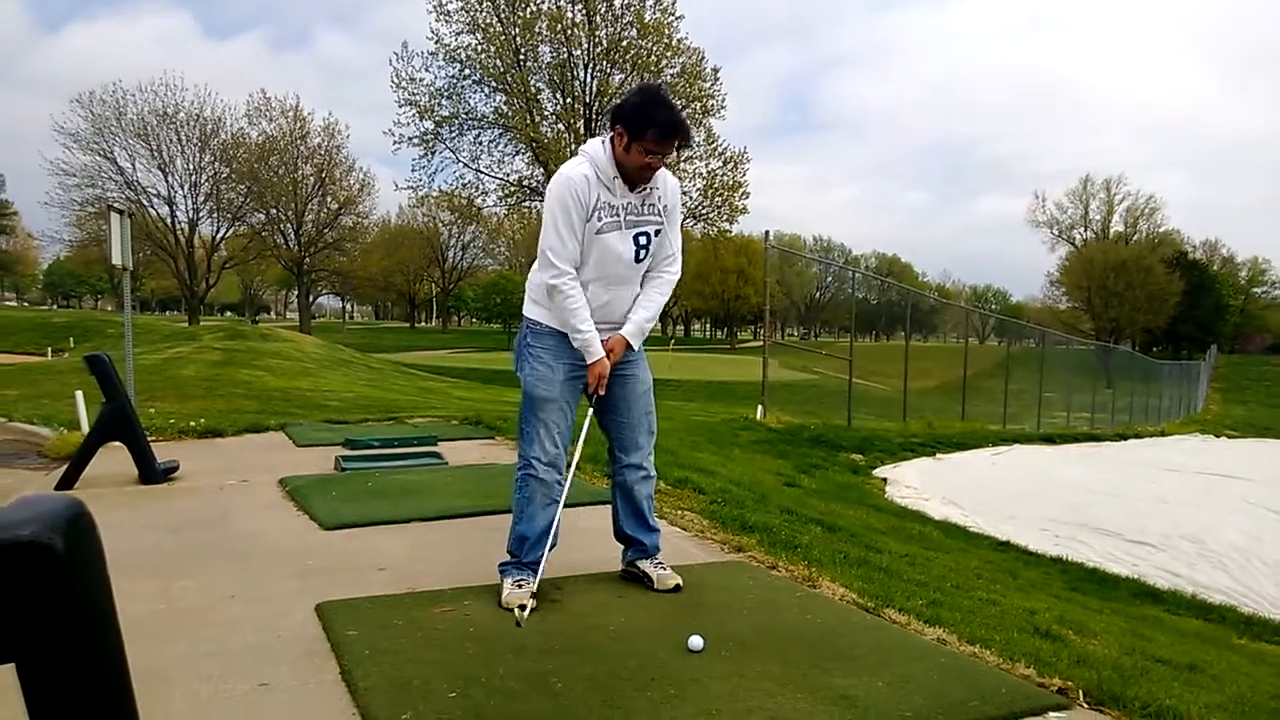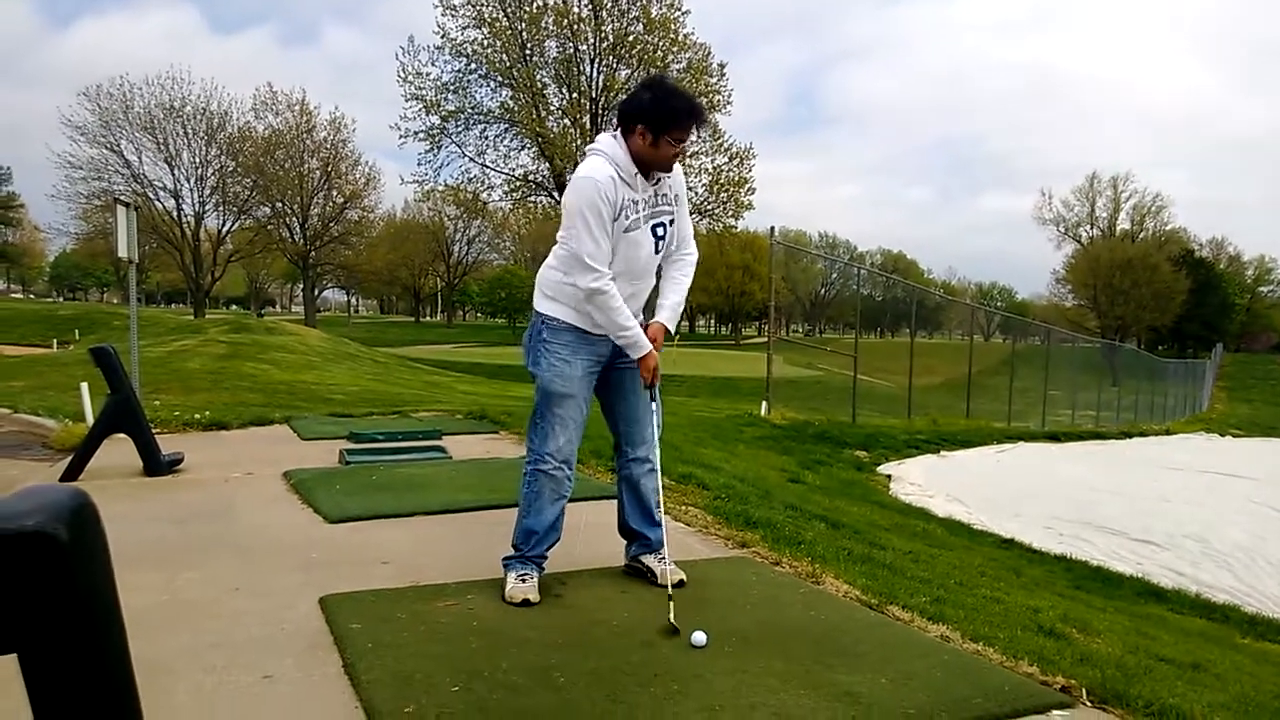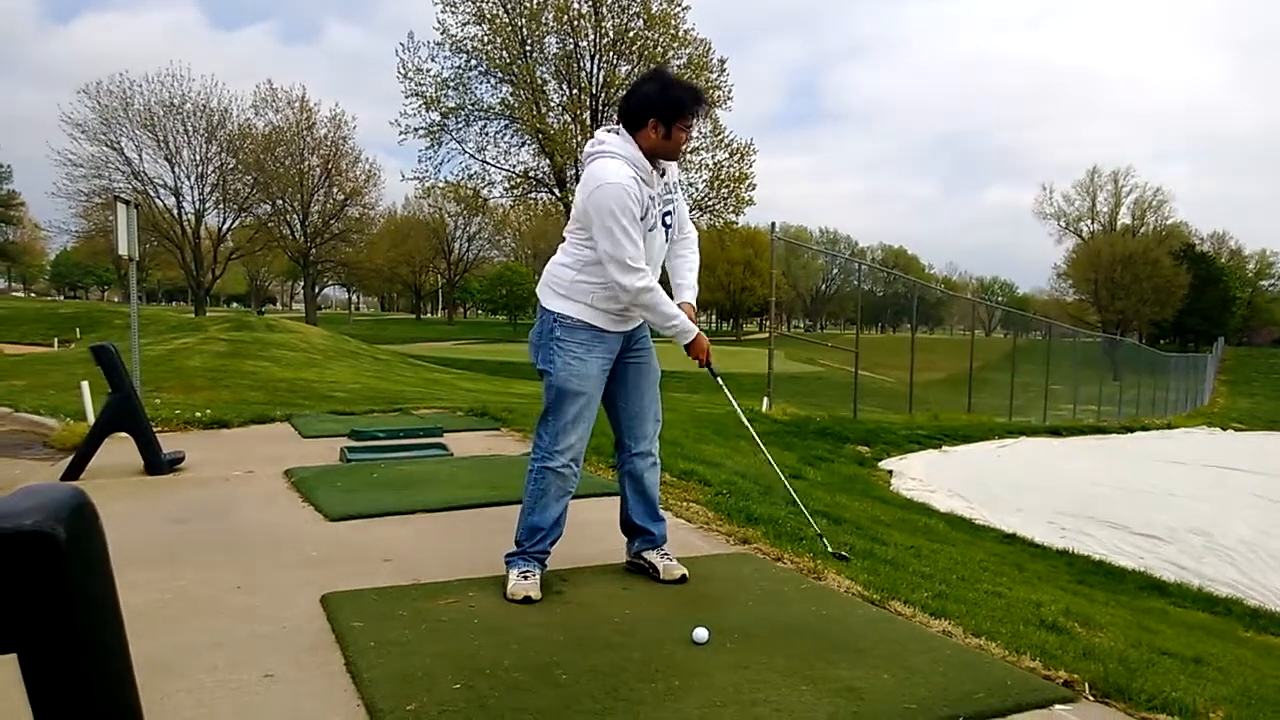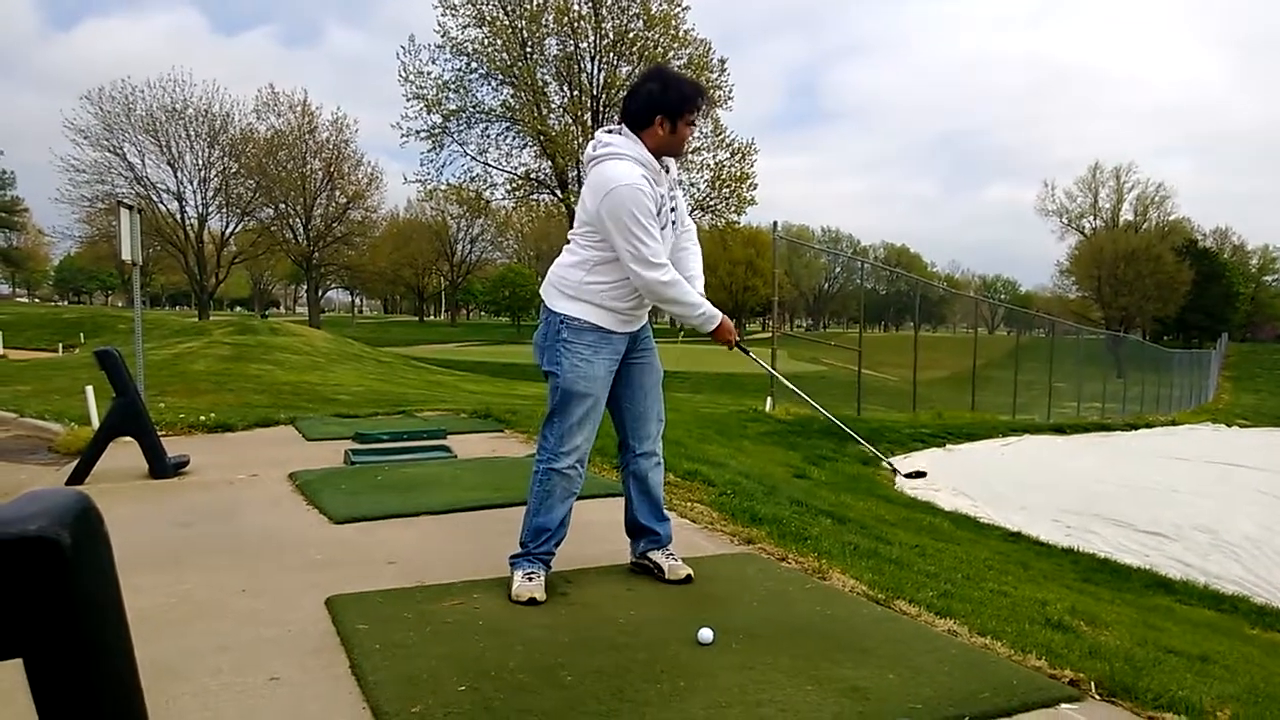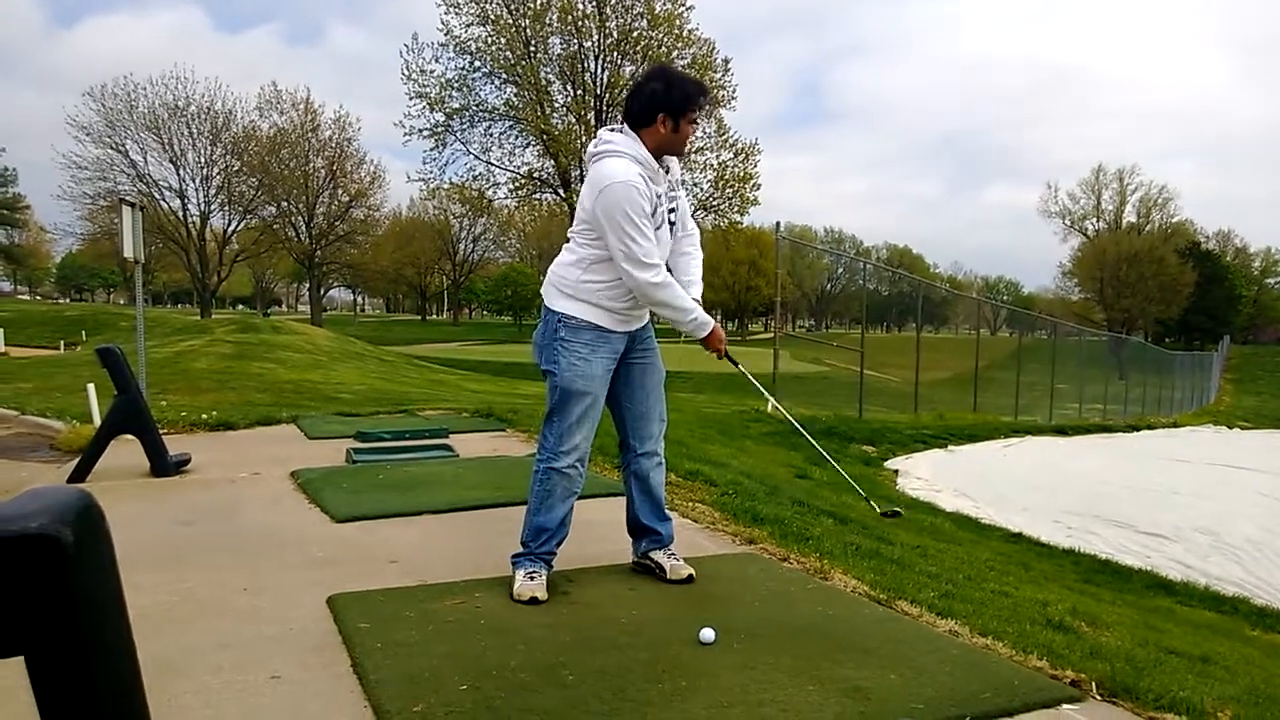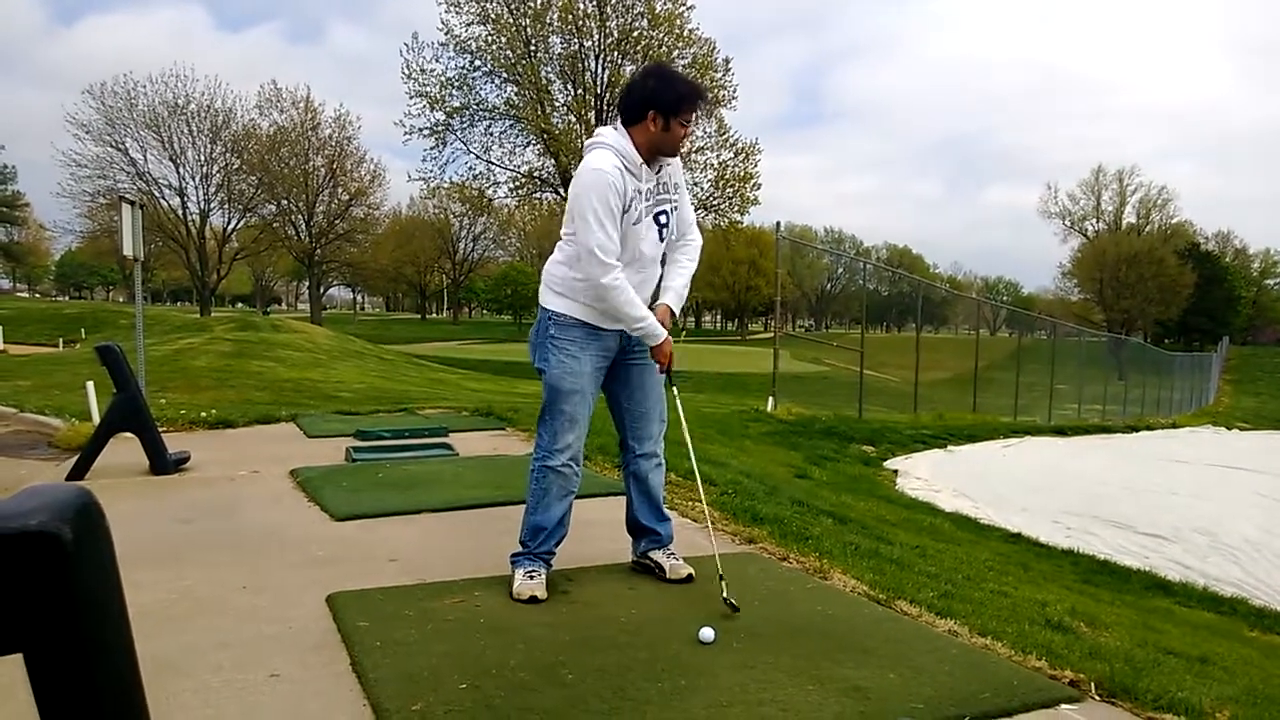
dt=0.2s
person 1, frame 1
left shoulder: (666, 188)
right shoulder: (575, 180)
left elbow: (666, 269)
right elbow: (560, 277)
left wrist: (628, 336)
right wrist: (592, 352)
left hip: (621, 337)
right hip: (555, 334)
left knee: (636, 452)
right knee: (544, 459)
left ankle: (641, 552)
right ankle: (521, 567)
person 1, frame 2
left shoulder: (671, 179)
right shoulder: (596, 180)
left elbow: (682, 252)
right elbow: (593, 280)
left wrist: (662, 323)
right wrist: (640, 346)
left hip: (630, 327)
right hip: (568, 327)
left knee: (641, 447)
right knee: (554, 453)
left ankle: (644, 548)
right ankle: (525, 562)
person 1, frame 3
left shoulder: (663, 167)
right shoulder: (611, 180)
left elbow: (681, 234)
right elbow: (631, 278)
left wrist: (687, 301)
right wrist: (686, 334)
left hip: (629, 324)
right hip: (576, 323)
left knee: (642, 442)
right knee: (562, 450)
left ankle: (647, 544)
right ankle: (528, 559)
person 1, frame 4
left shoulder: (662, 165)
right shoulder: (623, 182)
left elbow: (683, 230)
right elbow: (653, 274)
left wrist: (699, 292)
right wrist: (710, 319)
left hip: (631, 323)
right hip: (581, 324)
left knee: (645, 442)
right knee: (566, 451)
left ankle: (651, 544)
right ankle: (532, 560)
person 1, frame 5
left shoulder: (666, 166)
right shoulder: (620, 180)
left elbow: (684, 234)
right elbow: (644, 274)
left wrist: (694, 297)
right wrist: (700, 325)
left hip: (634, 324)
right hip: (581, 324)
left knee: (647, 441)
right knee: (567, 450)
left ankle: (652, 543)
right ankle: (533, 560)
person 1, frame 6
left shoulder: (670, 167)
right shoulder: (601, 171)
left elbow: (687, 239)
right elbow: (599, 269)
left wrist: (668, 305)
right wrist: (650, 333)
left hip: (640, 324)
right hip: (576, 323)
left knee: (647, 440)
right knee: (562, 449)
left ankle: (652, 543)
right ankle: (533, 559)
